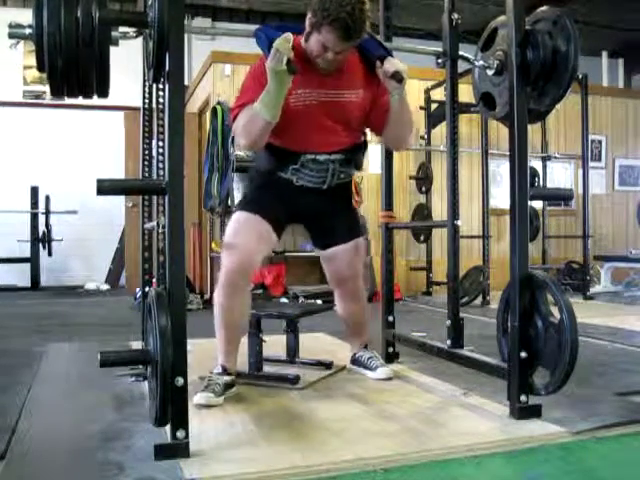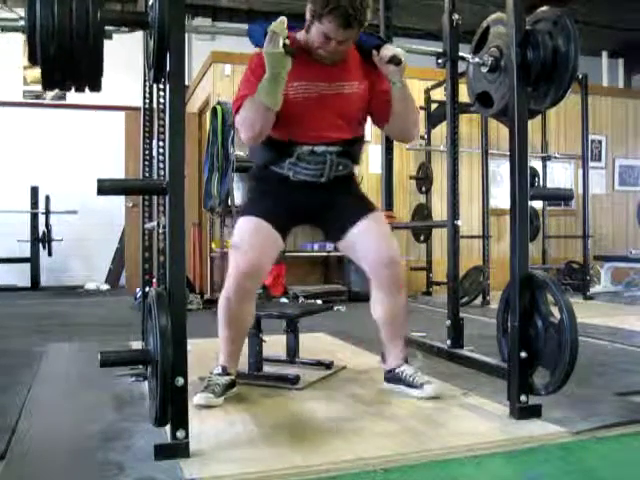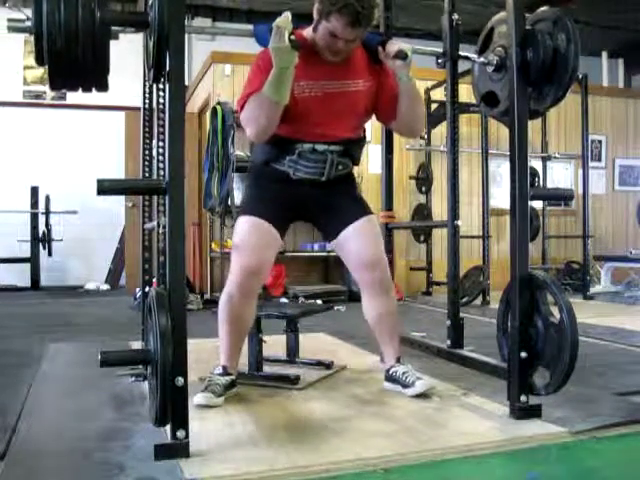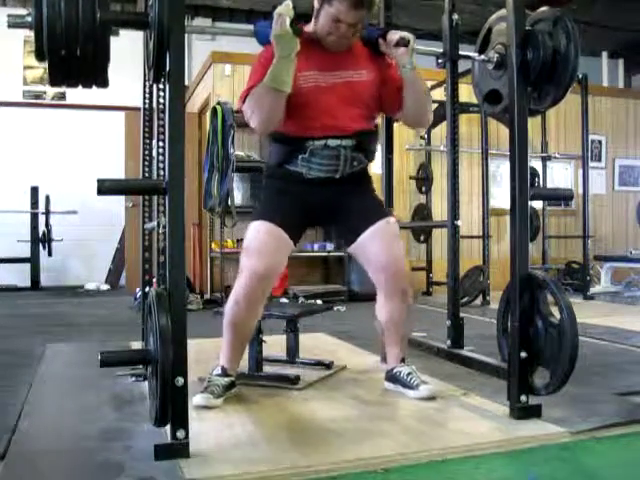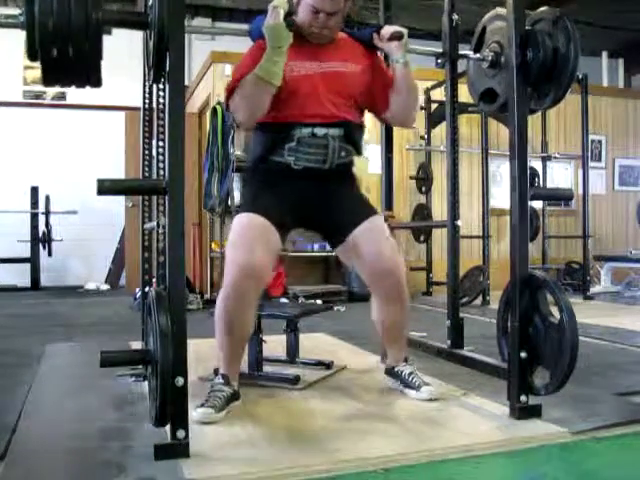
dt=0.4s
person 1, frame 1
left shoulder: (367, 72)
right shoulder: (273, 63)
left elbow: (398, 140)
right elbow: (246, 139)
left wrist: (396, 92)
right wrist: (277, 84)
left hip: (332, 191)
right hip: (275, 184)
left knee: (349, 281)
right knee: (235, 268)
left ankle: (360, 351)
right ankle: (223, 371)
person 1, frame 2
left shoulder: (366, 65)
right shoulder: (269, 58)
left elbow: (405, 132)
right elbow: (248, 133)
left wrist: (396, 79)
right wrist: (275, 73)
left hip: (337, 184)
right hip: (277, 184)
left knee: (389, 266)
right knee: (241, 274)
left ankle: (396, 368)
right ankle: (225, 373)
person 1, frame 3
left shoulder: (371, 64)
right shoulder: (275, 56)
left elbow: (411, 127)
right elbow: (255, 130)
left wrist: (402, 73)
right wrist: (283, 66)
left hip: (336, 183)
right hip: (276, 180)
left knee: (375, 271)
right knee: (244, 274)
left ankle: (393, 366)
right ankle: (225, 373)
person 1, frame 4
left shoulder: (374, 59)
right shoulder: (278, 52)
left elbow: (420, 118)
right elbow: (260, 121)
left wrist: (406, 63)
right wrist: (284, 55)
left hip: (352, 183)
right hip: (290, 183)
left knee: (395, 272)
right knee: (253, 278)
left ankle: (396, 367)
right ankle: (225, 373)
person 1, frame 5
left shoulder: (362, 56)
right shoulder: (267, 48)
left elbow: (404, 116)
right elbow: (244, 114)
left wrist: (398, 57)
right wrist: (276, 49)
left hip: (336, 182)
right hip: (274, 179)
left knee: (391, 275)
right knee: (241, 277)
left ankle: (397, 365)
right ankle: (227, 382)
